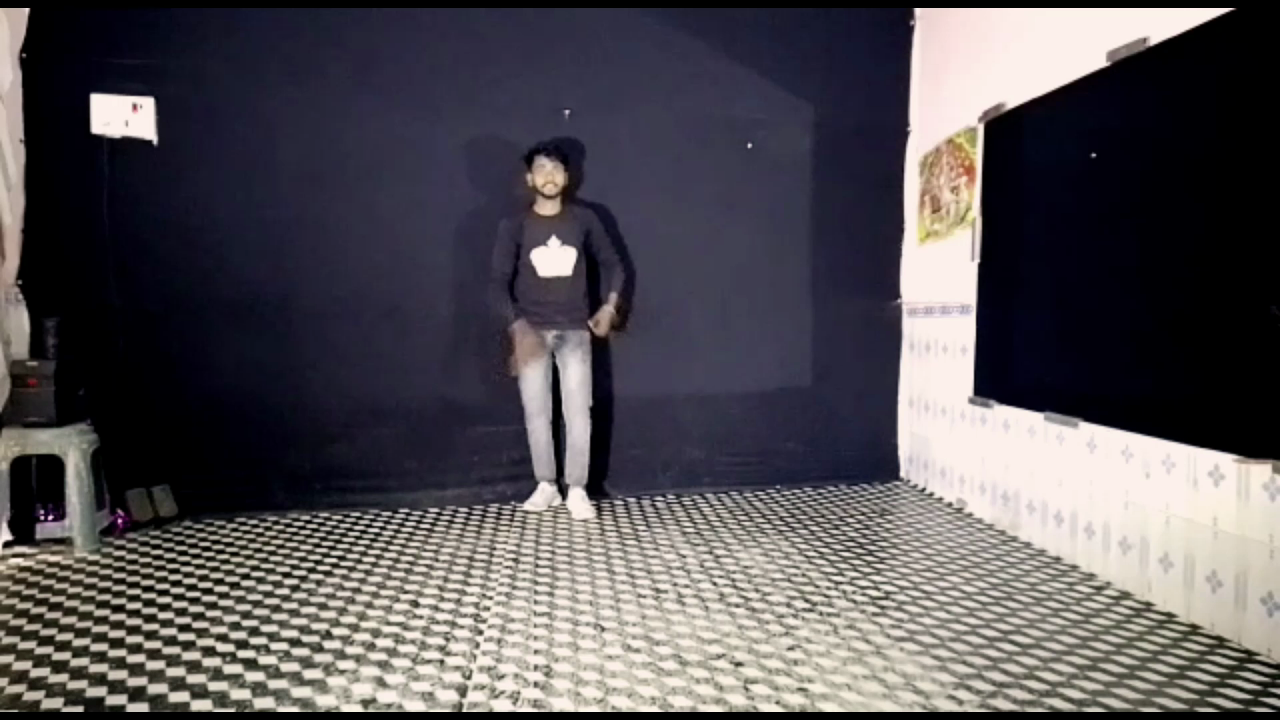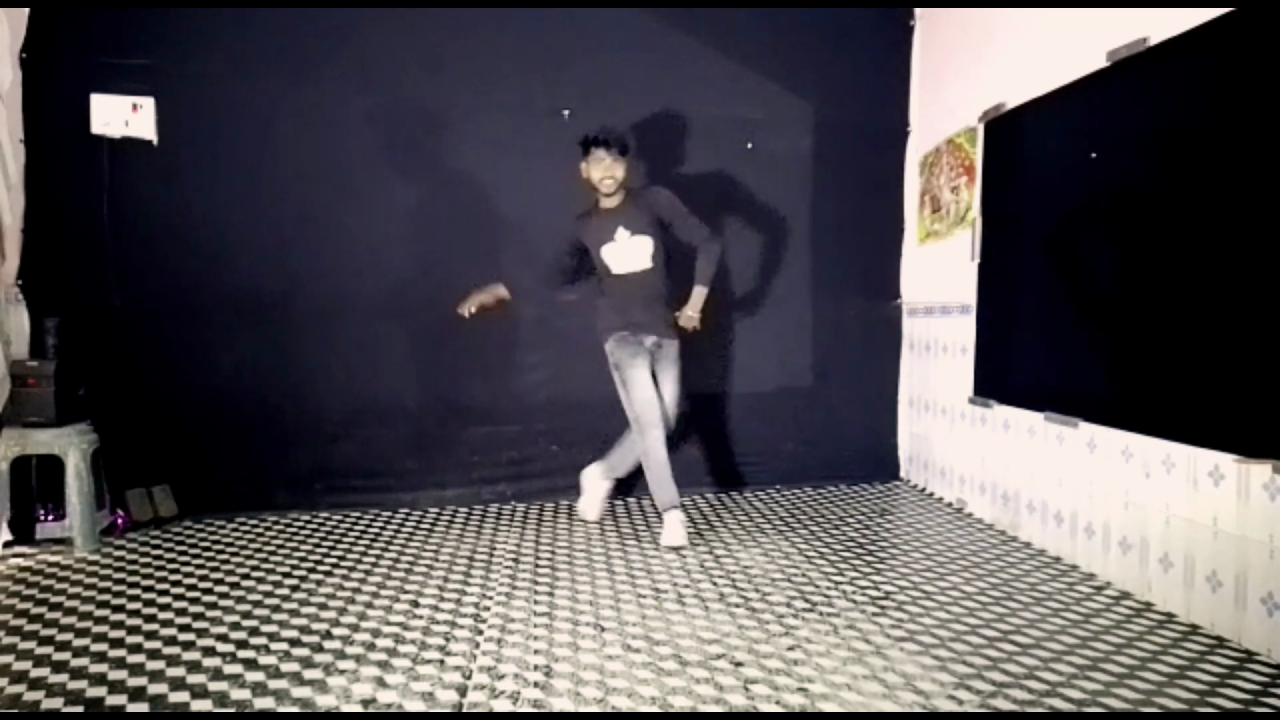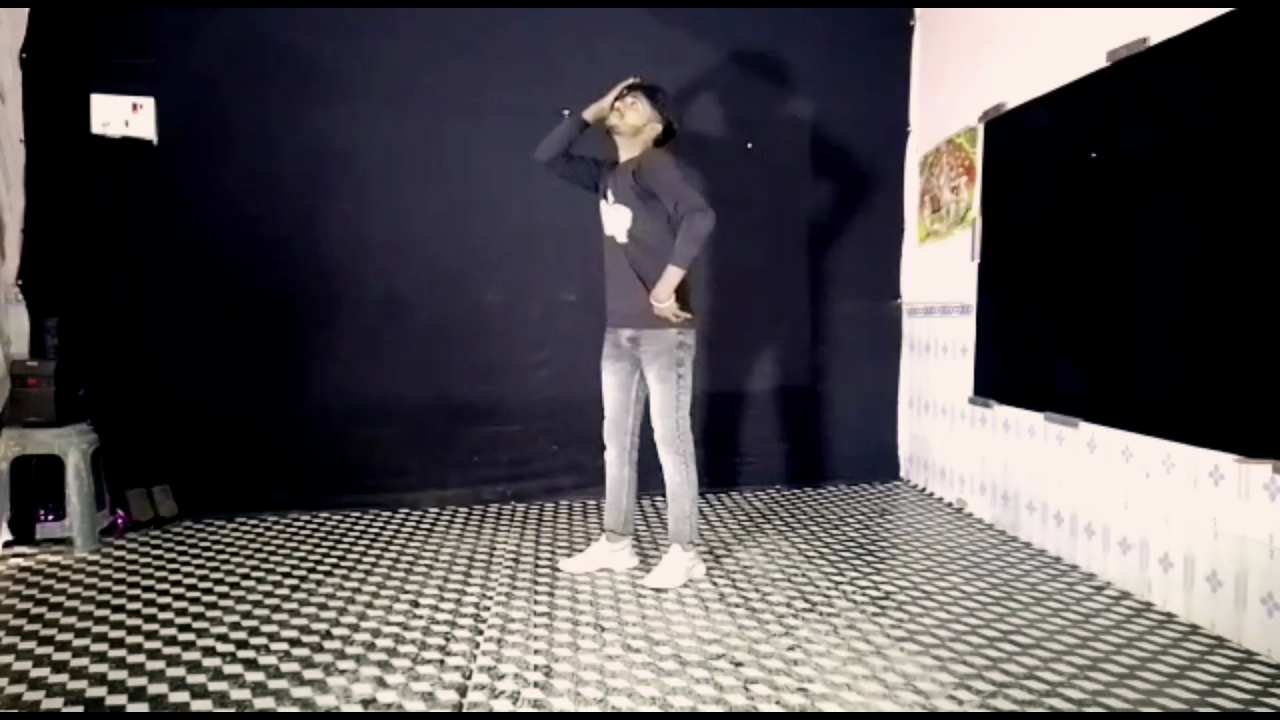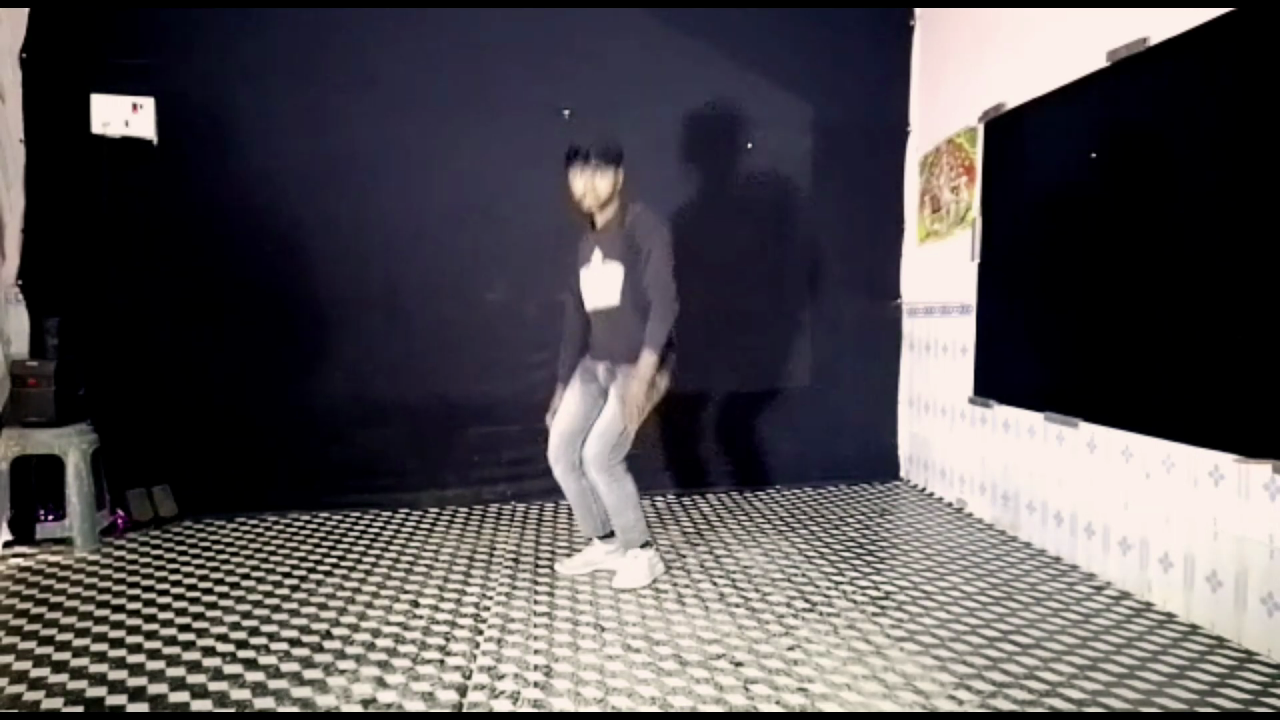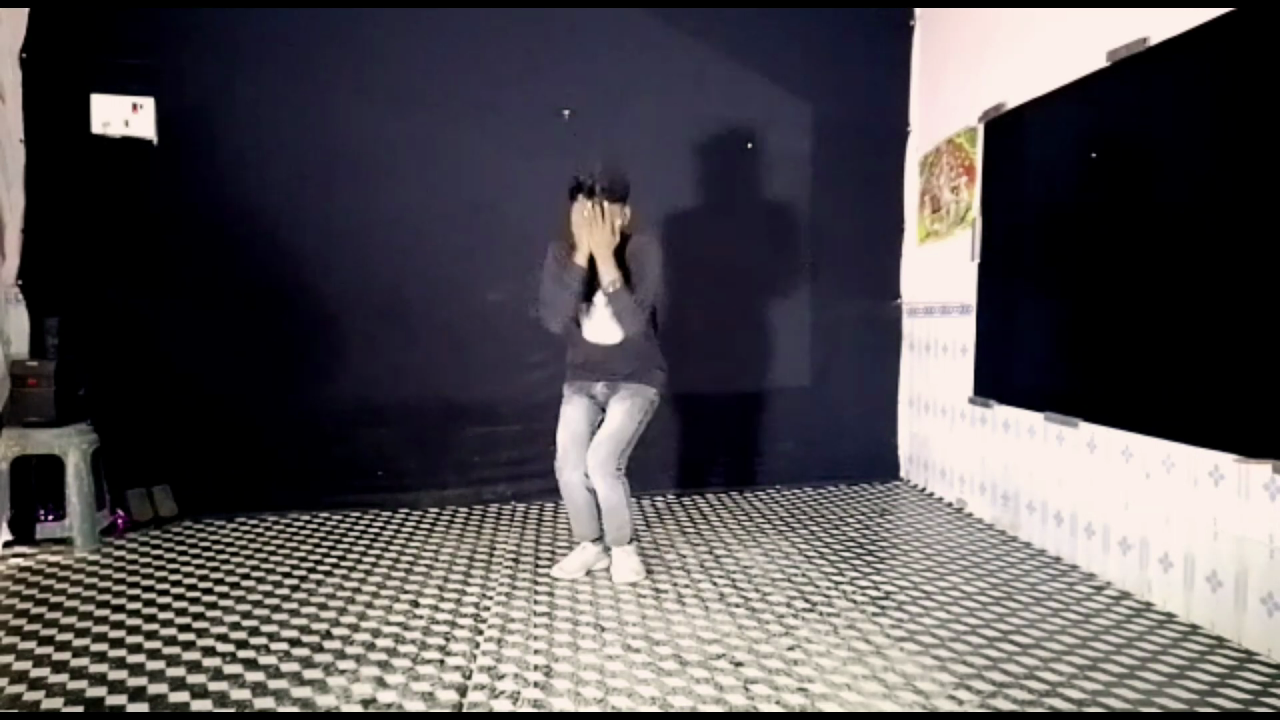
dt=1s
person 1, frame 1
left shoulder: (584, 219)
right shoulder: (514, 226)
left elbow: (612, 265)
right elbow: (499, 283)
left wrist: (610, 307)
right wrist: (517, 327)
left hip: (574, 329)
right hip: (531, 330)
left knee: (577, 409)
right knee: (536, 412)
left ankle: (577, 490)
right ankle: (546, 486)
person 1, frame 2
left shoulder: (655, 200)
right shoulder: (584, 227)
left elbow: (708, 242)
right elbow: (558, 276)
left wrist: (696, 298)
right wrist: (502, 291)
left hip: (663, 330)
right hip: (620, 335)
left knee: (661, 420)
right knee: (651, 419)
left ankle: (601, 473)
right ankle: (671, 512)
person 1, frame 3
left shoulder: (655, 166)
right shoulder: (608, 174)
left elbow: (698, 216)
right elbow: (547, 155)
left wrist: (669, 282)
right wrist: (593, 111)
left hip: (664, 329)
right hip: (621, 330)
left knee: (670, 440)
right knee: (617, 440)
left ankle: (684, 552)
right ankle: (616, 543)
person 1, frame 4
left shoulder: (644, 224)
right shoulder: (585, 242)
left elbow: (663, 301)
right elbow: (577, 319)
left wrist: (646, 374)
right wrist: (562, 392)
left hip: (636, 368)
right hip: (593, 365)
left knee: (597, 456)
right knee: (560, 452)
left ankle: (642, 552)
right ankle: (602, 544)
person 1, frame 5
left shoulder: (643, 250)
right shoulder: (561, 253)
left elbow: (634, 325)
right elbow: (554, 320)
left wrist: (605, 257)
right wrist: (581, 255)
left hip: (636, 381)
right hip: (581, 380)
left knee: (601, 460)
right knee: (568, 464)
left ankle: (623, 548)
right ankle: (590, 545)
